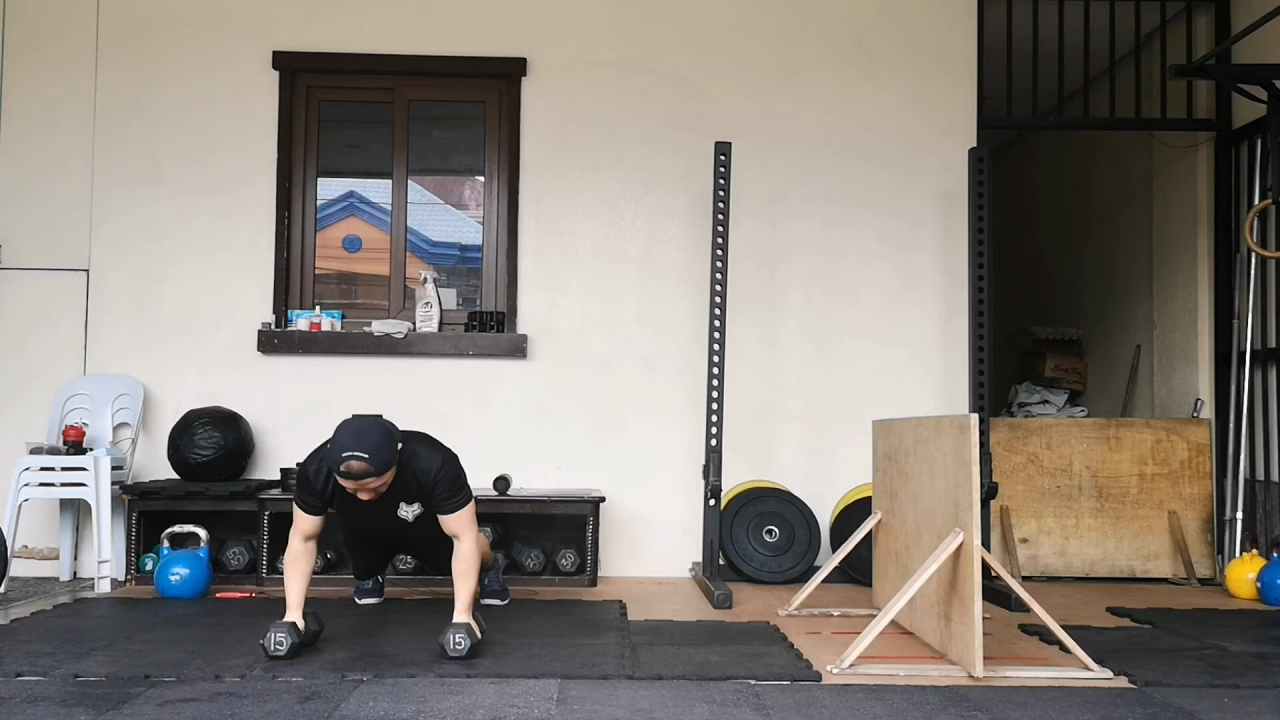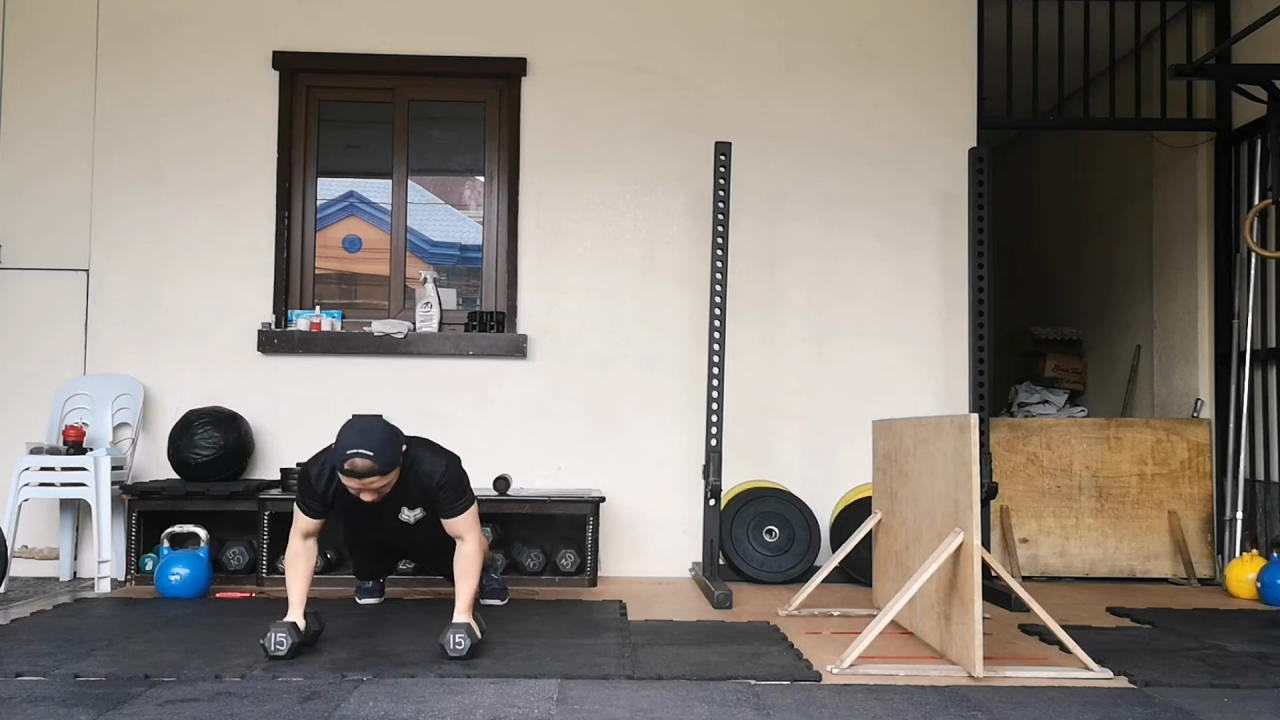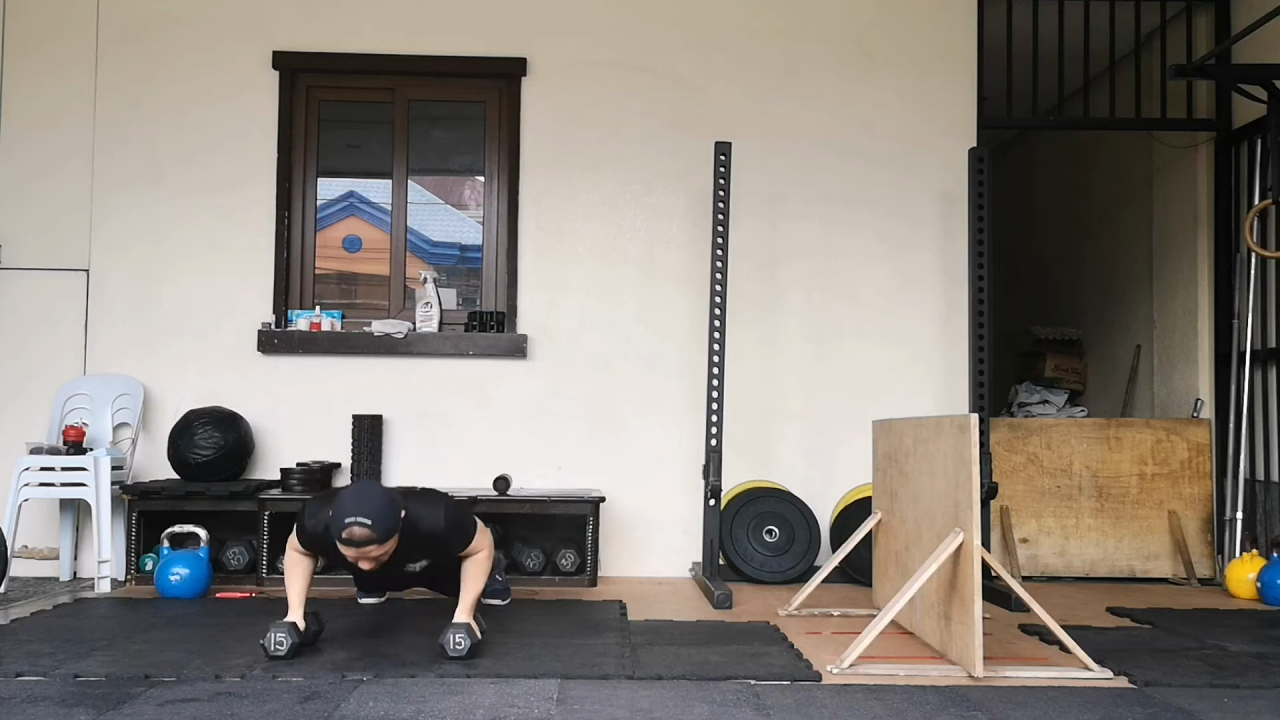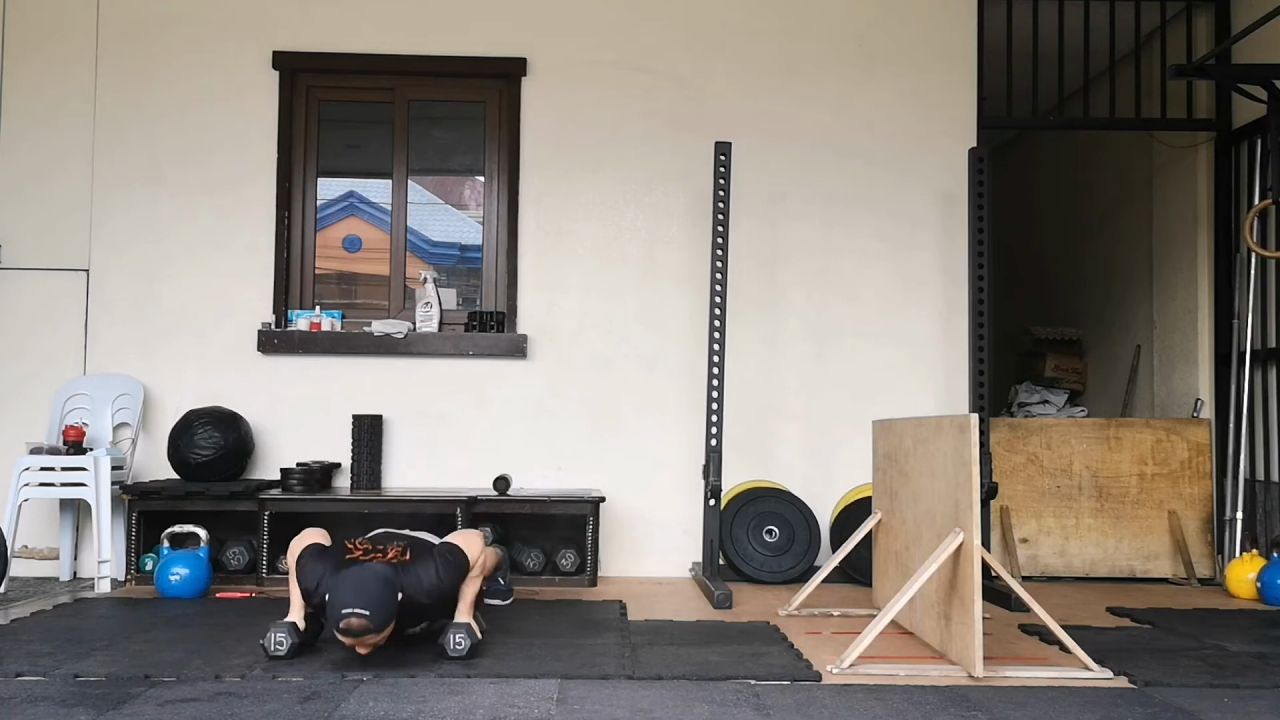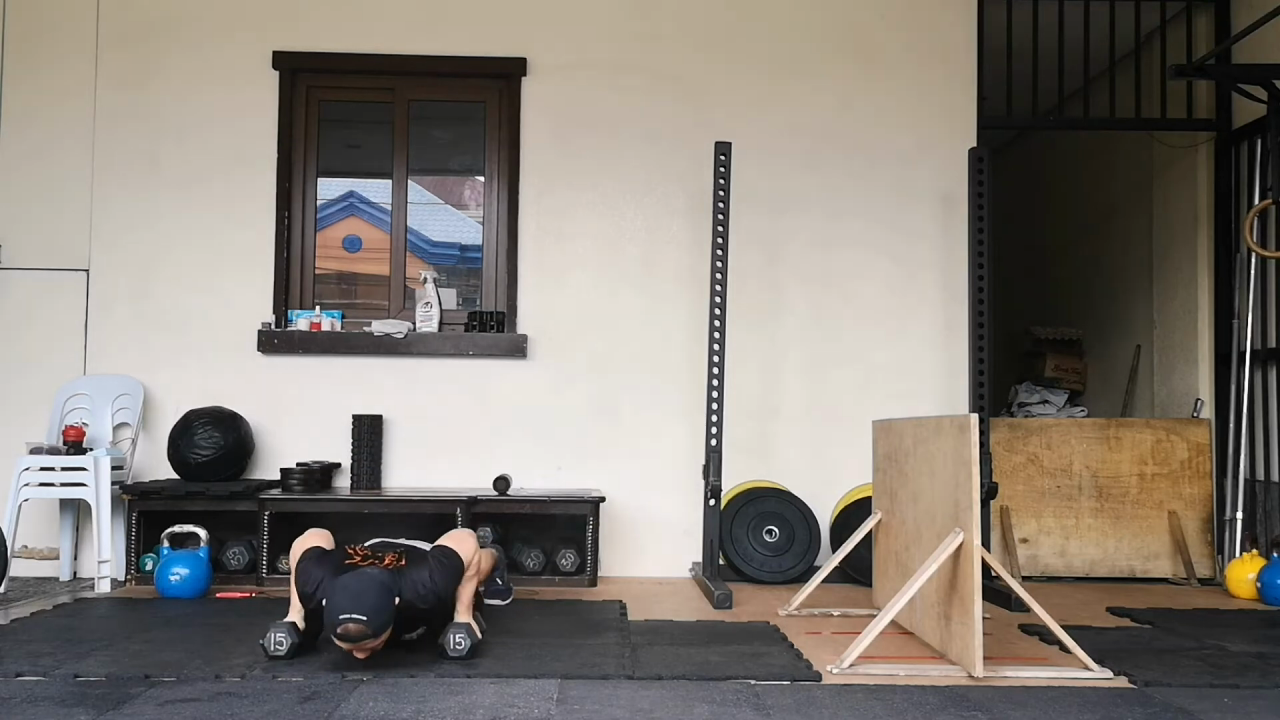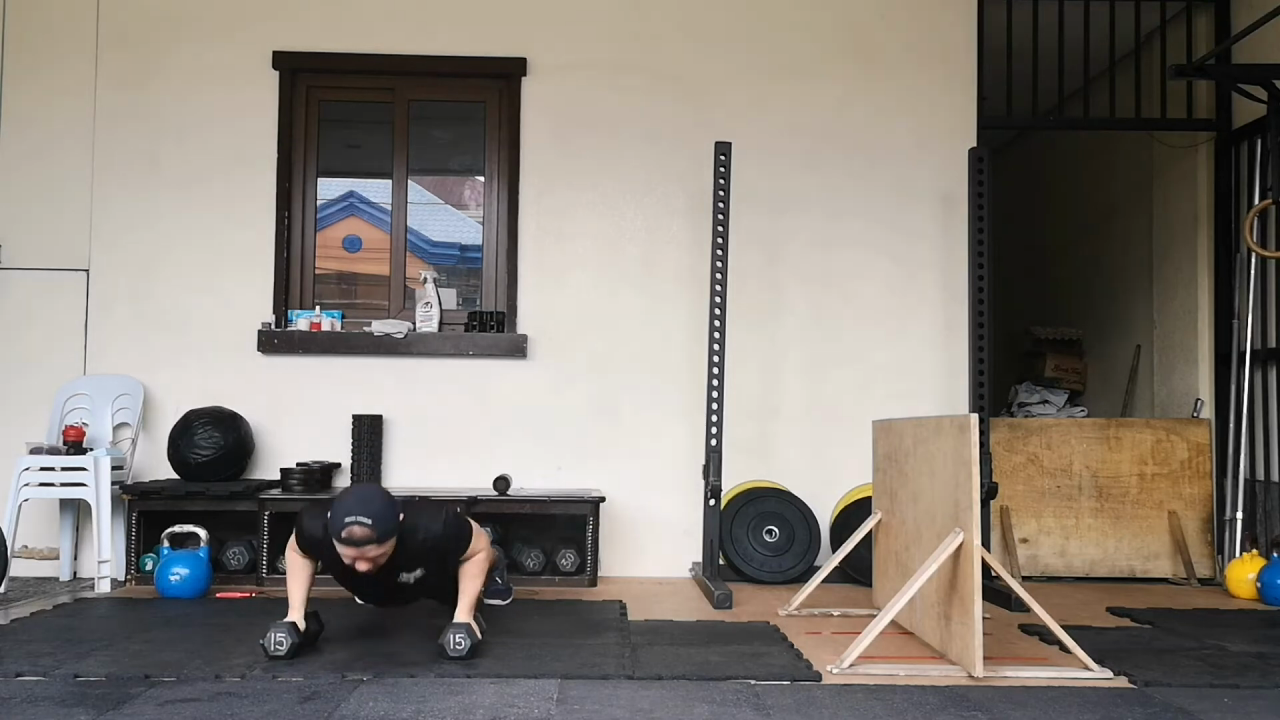
dt=0.2s
person 1, frame 1
left shoulder: (434, 464)
right shoulder: (316, 471)
left elbow: (464, 537)
right elbow: (303, 539)
left wrist: (463, 614)
right wrist: (293, 613)
left hip: (429, 530)
right hip: (365, 533)
left ankle: (488, 570)
right ankle: (372, 575)
person 1, frame 2
left shoulder: (436, 469)
right shoulder: (319, 473)
left elbow: (467, 538)
right elbow: (304, 538)
left wrist: (463, 612)
right wrist: (295, 610)
left hip: (430, 534)
left ankle: (486, 572)
person 1, frame 3
left shoulder: (437, 520)
right shoulder: (317, 521)
left elbow: (480, 549)
right elbow: (297, 550)
left wrist: (465, 612)
right wrist: (295, 610)
left hip: (435, 556)
left ankle: (490, 572)
person 1, frame 4
left shoulder: (431, 583)
right shoulder: (319, 585)
left elbow: (473, 540)
right elbow: (309, 536)
left wrist: (464, 614)
right wrist: (295, 612)
left ankle: (496, 558)
person 1, frame 5
left shoulder: (428, 586)
right shoulder: (317, 587)
left elbow: (467, 541)
right elbow: (313, 537)
left wrist: (463, 615)
right wrist: (296, 614)
left ankle: (493, 560)
person 1, frame 6
left shoulder: (434, 526)
right shoulder: (316, 526)
left elbow: (478, 551)
right elbow: (298, 551)
left wrist: (464, 614)
right wrist: (296, 612)
left ankle: (493, 561)
